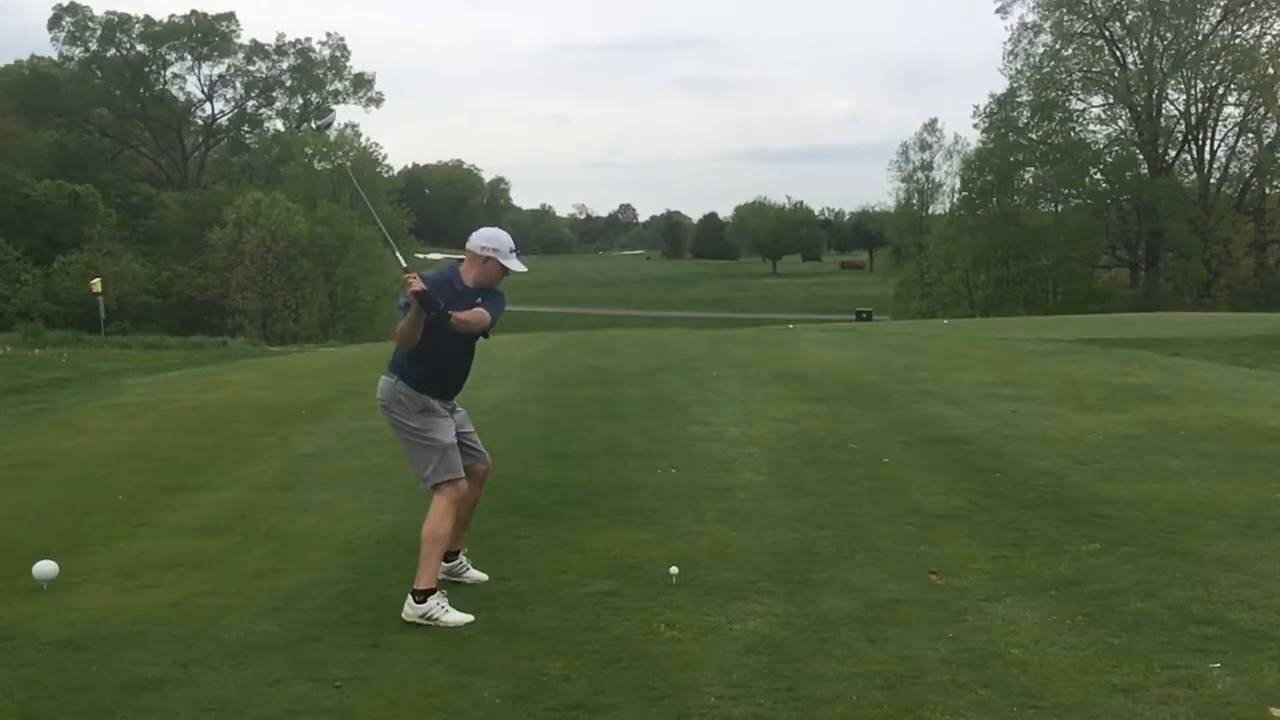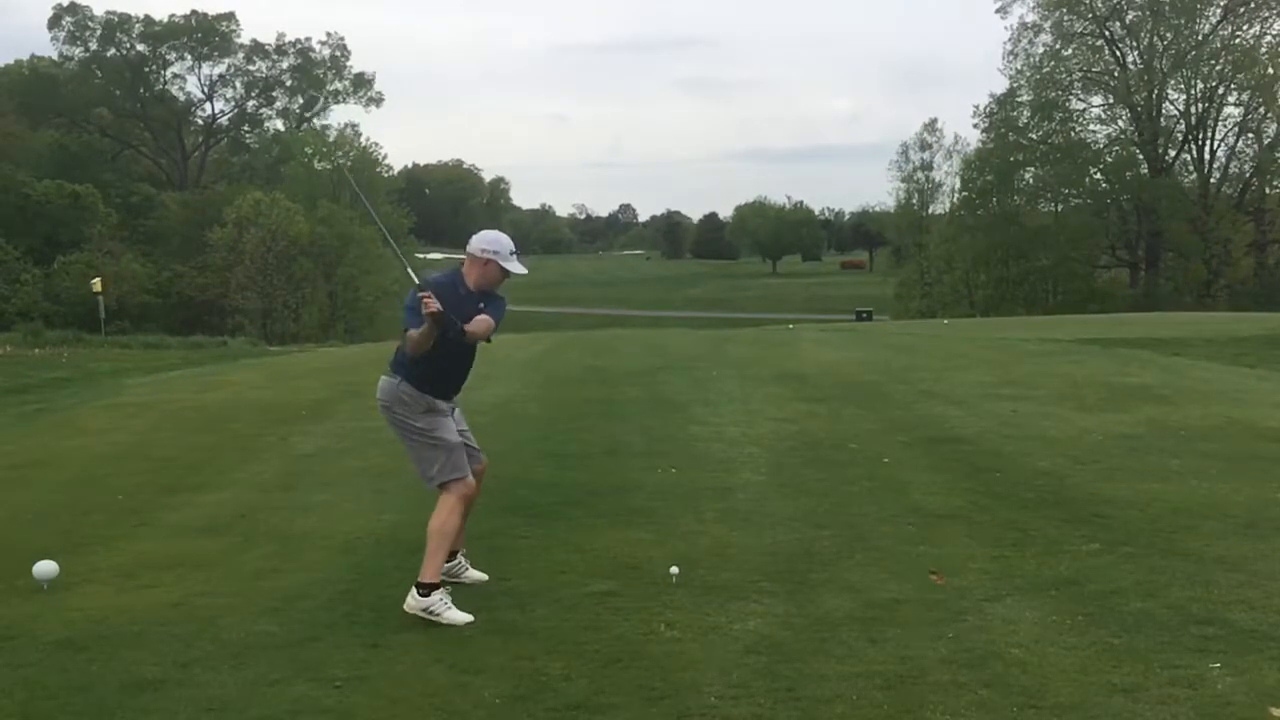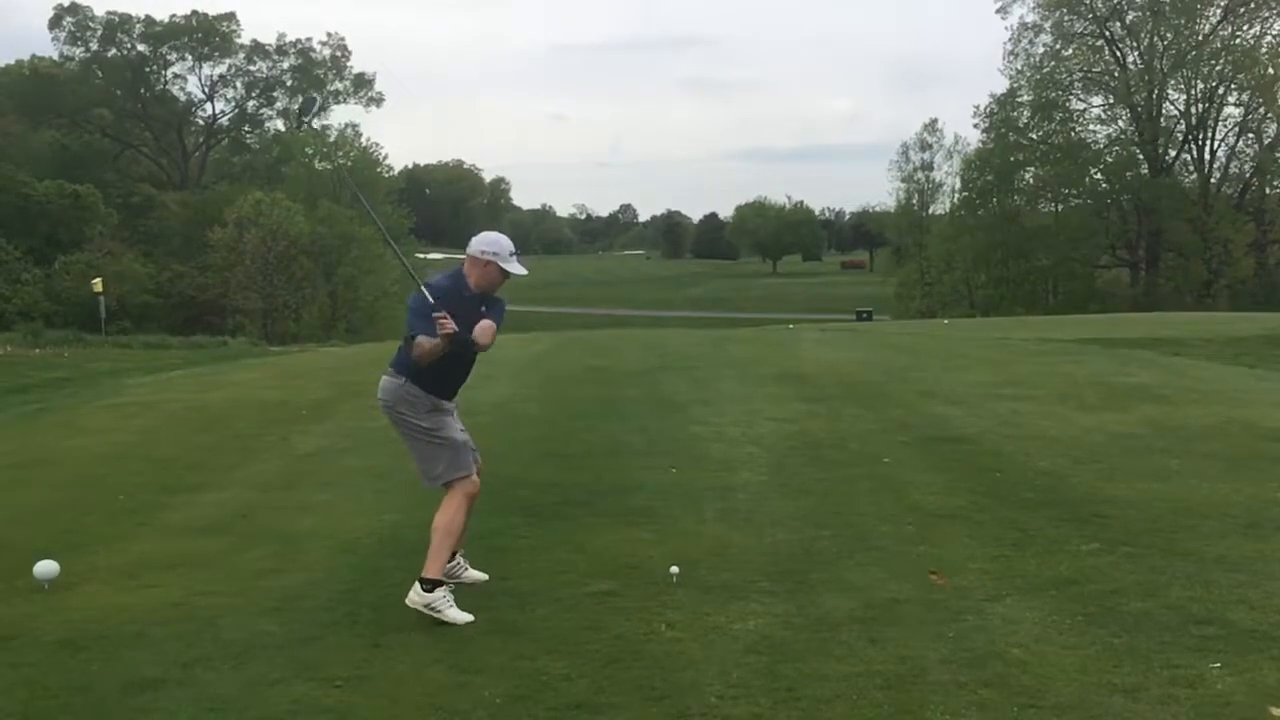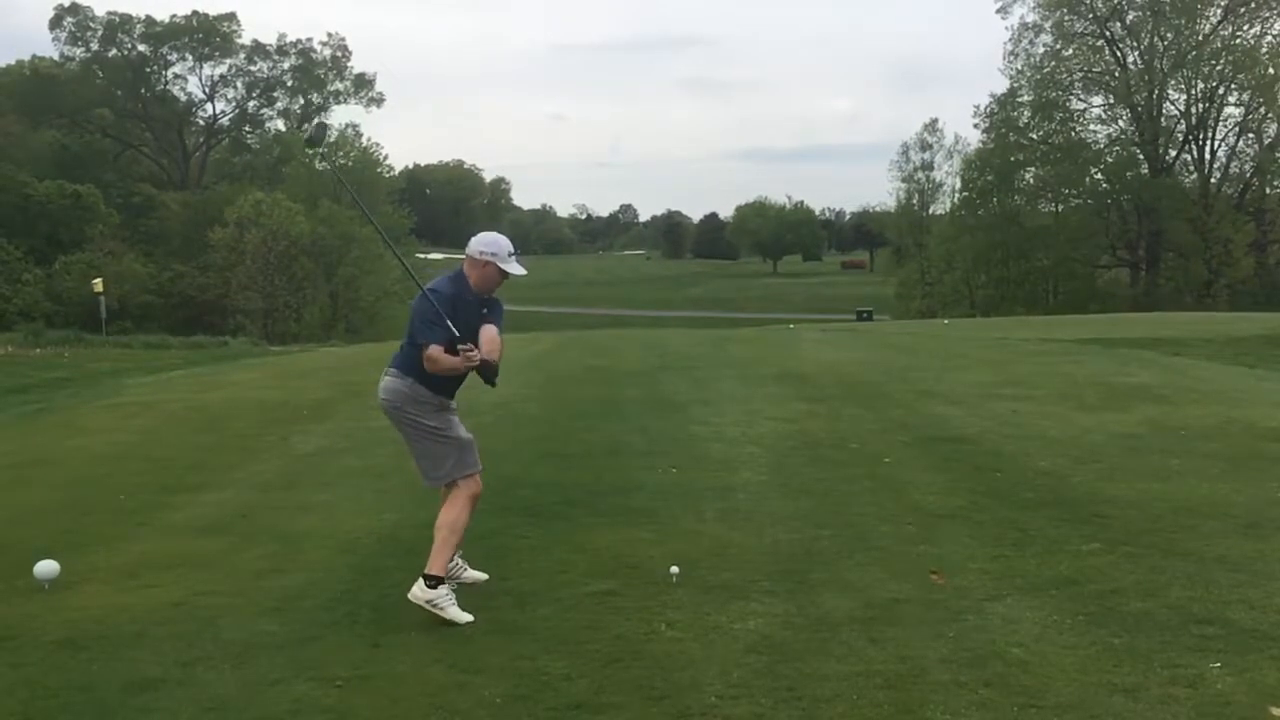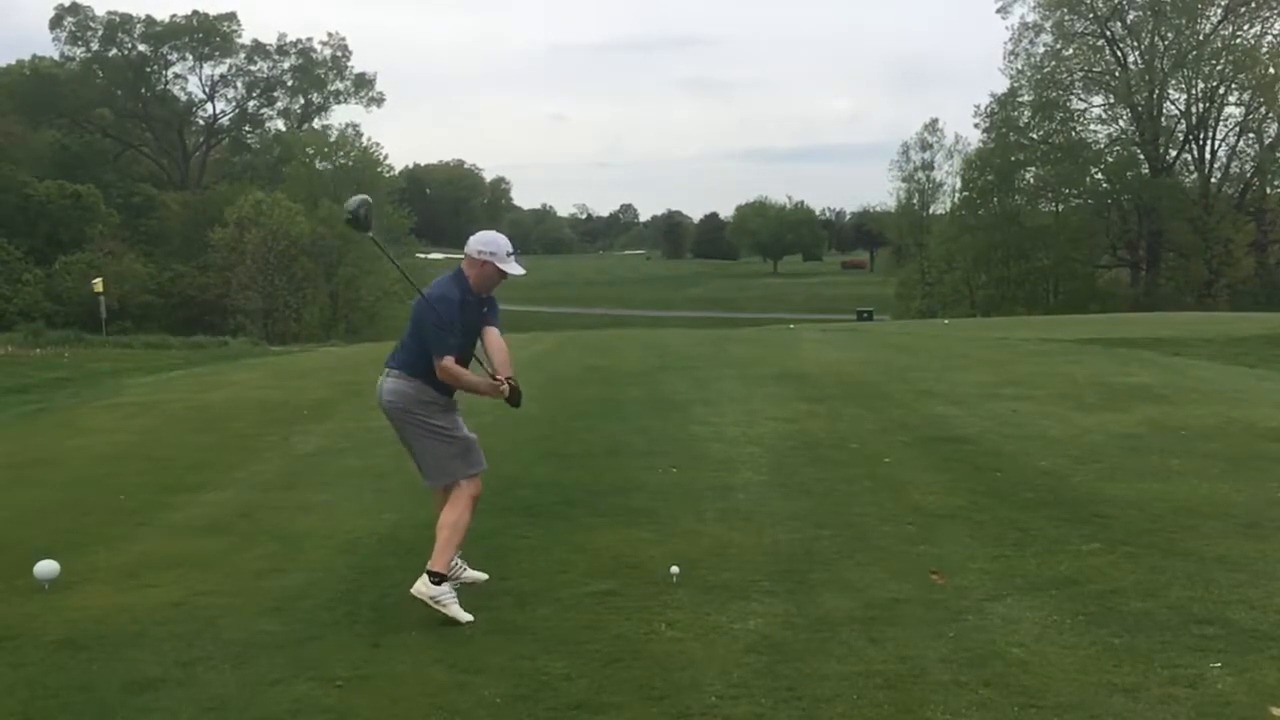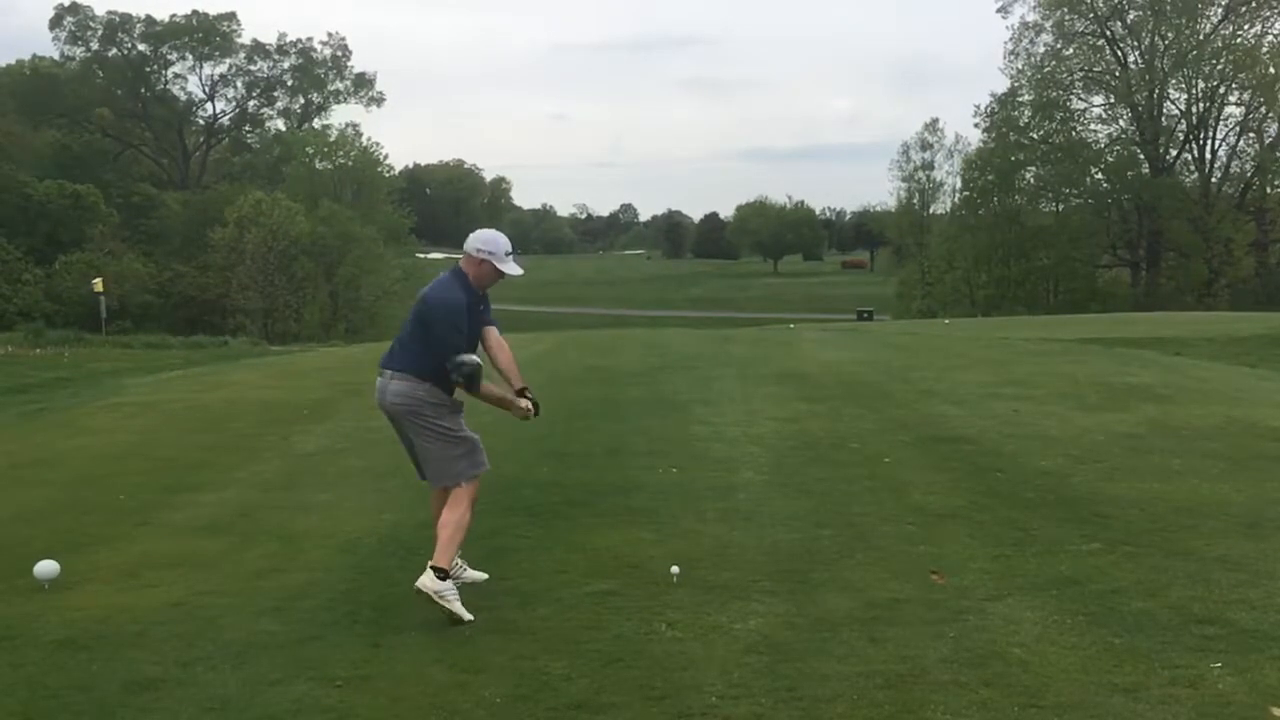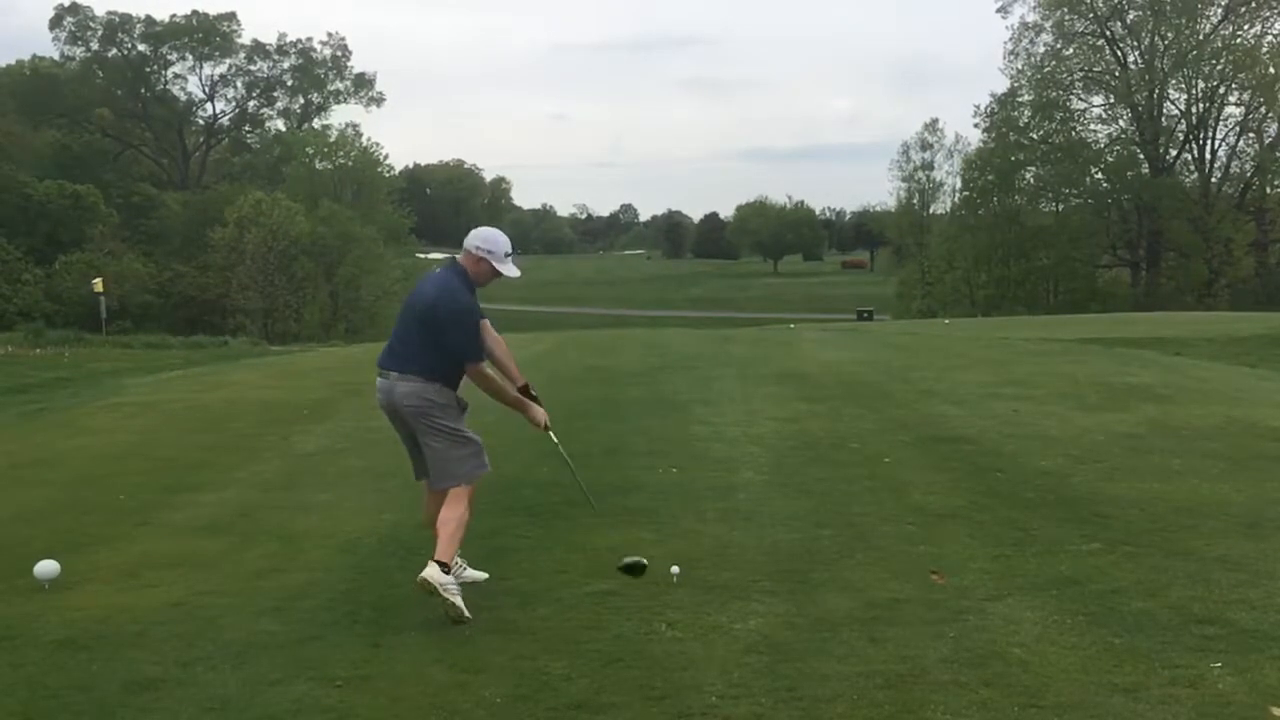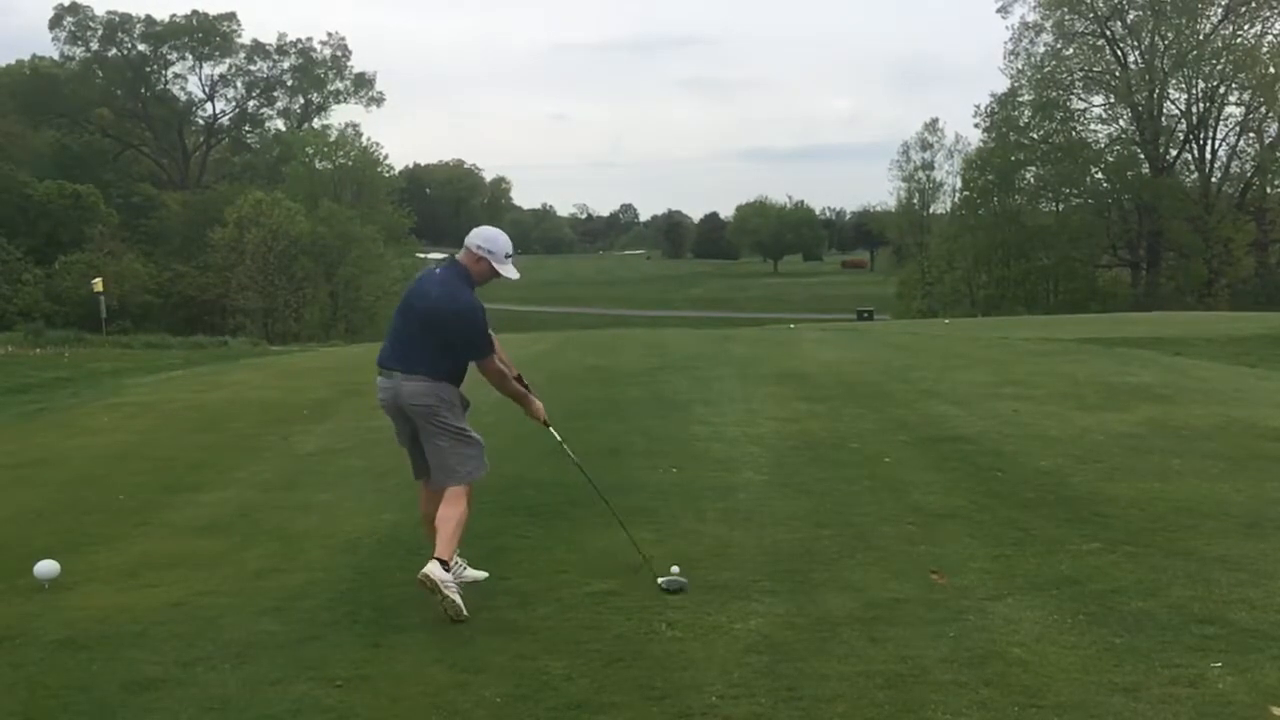
dt=0.2s
person 1, frame 1
left shoulder: (492, 297)
right shoulder: (431, 284)
left elbow: (476, 322)
right elbow: (403, 342)
left wrist: (444, 314)
right wrist: (417, 307)
left hip: (441, 397)
right hip: (409, 396)
left knee: (478, 468)
right knee: (451, 488)
left ankle: (450, 558)
right ankle: (423, 598)
person 1, frame 2
left shoulder: (492, 301)
right shoulder: (431, 290)
left elbow: (480, 329)
right elbow: (412, 347)
left wrist: (455, 328)
right wrist: (430, 325)
left hip: (438, 398)
right hip: (410, 396)
left knee: (475, 468)
right knee: (458, 486)
left ankle: (449, 558)
right ankle: (426, 592)
person 1, frame 3
left shoulder: (492, 303)
right shoulder: (434, 293)
left elbow: (485, 335)
right elbow: (419, 353)
left wrist: (466, 341)
right wrist: (443, 342)
left hip: (434, 397)
right hip: (411, 395)
left knee: (469, 468)
right knee: (464, 484)
left ankle: (448, 560)
right ankle: (429, 588)
person 1, frame 4
left shoulder: (489, 304)
right shoulder: (439, 295)
left elbow: (490, 339)
right elbow: (431, 360)
left wrist: (486, 362)
right wrist: (462, 364)
left hip: (426, 395)
right hip: (413, 394)
left knee: (459, 473)
right knee: (466, 484)
left ankle: (446, 560)
right ankle: (431, 584)
person 1, frame 5
left shoulder: (484, 301)
right shoulder: (442, 299)
left elbow: (494, 340)
right elbow: (445, 369)
left wrist: (505, 377)
right wrist: (487, 388)
left hip: (406, 391)
right hip: (417, 394)
left knee: (450, 476)
right knee: (467, 484)
left ankle: (446, 561)
right ankle: (435, 580)
person 1, frame 6
left shoulder: (473, 295)
right shoulder: (448, 300)
left elbow: (494, 341)
right elbow: (462, 376)
left wrist: (520, 389)
right wrist: (511, 403)
left hip: (396, 389)
right hip: (421, 394)
left knee: (445, 476)
right knee: (464, 484)
left ankle: (446, 561)
right ankle: (438, 574)
person 1, frame 7
left shoulder: (449, 279)
right shoulder: (455, 300)
left elbow: (488, 335)
right elbow: (478, 373)
left wrist: (524, 387)
right wrist: (524, 407)
left hip: (392, 386)
right hip: (425, 393)
left knee: (437, 477)
right knee: (461, 484)
left ankle: (446, 559)
right ankle: (441, 568)
person 1, frame 8
left shoulder: (438, 274)
right shoulder: (461, 303)
left elbow: (484, 334)
right elbow: (489, 368)
left wrist: (518, 376)
right wrist: (526, 400)
left hip: (390, 385)
right hip: (429, 391)
left knee: (431, 477)
right knee: (457, 484)
left ankle: (445, 559)
right ankle: (440, 565)
